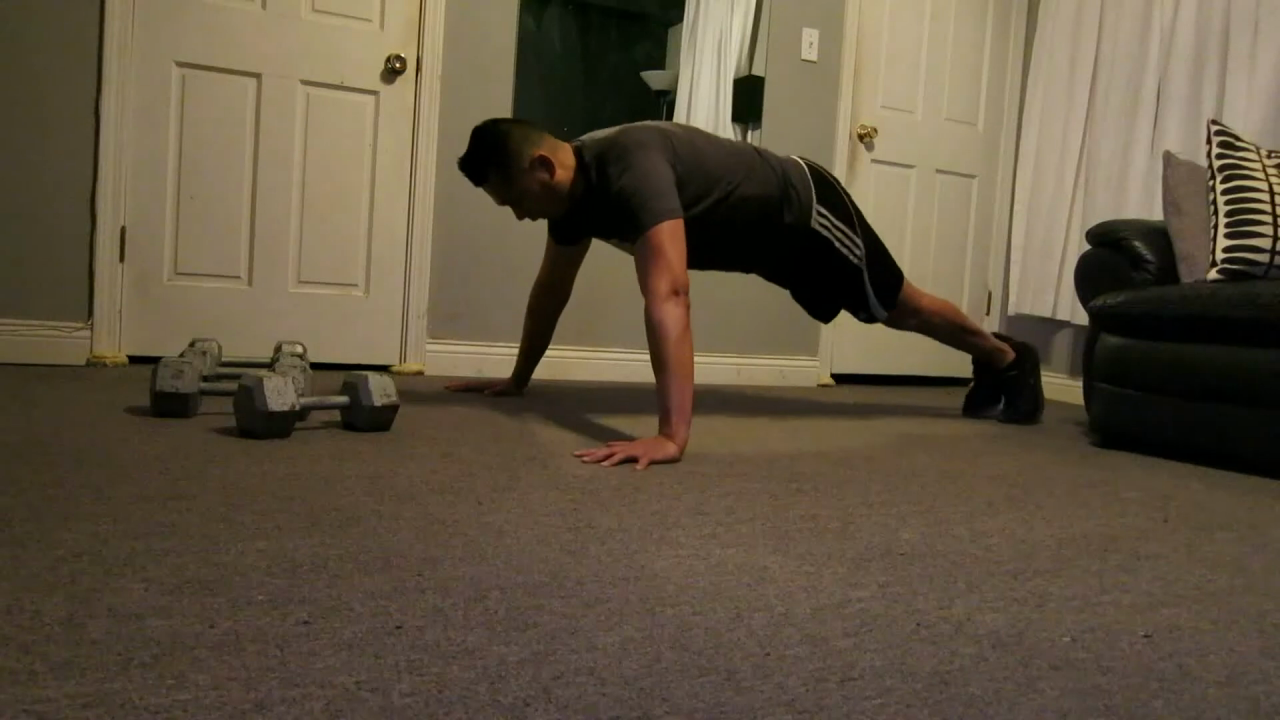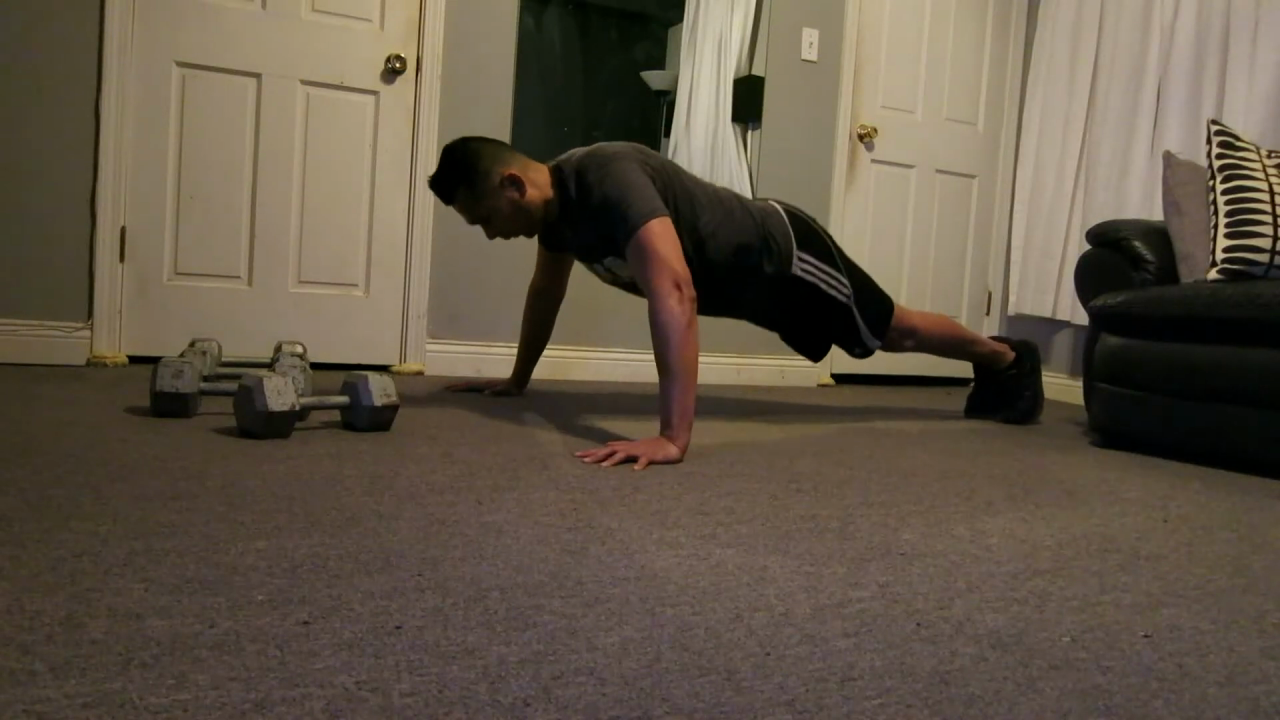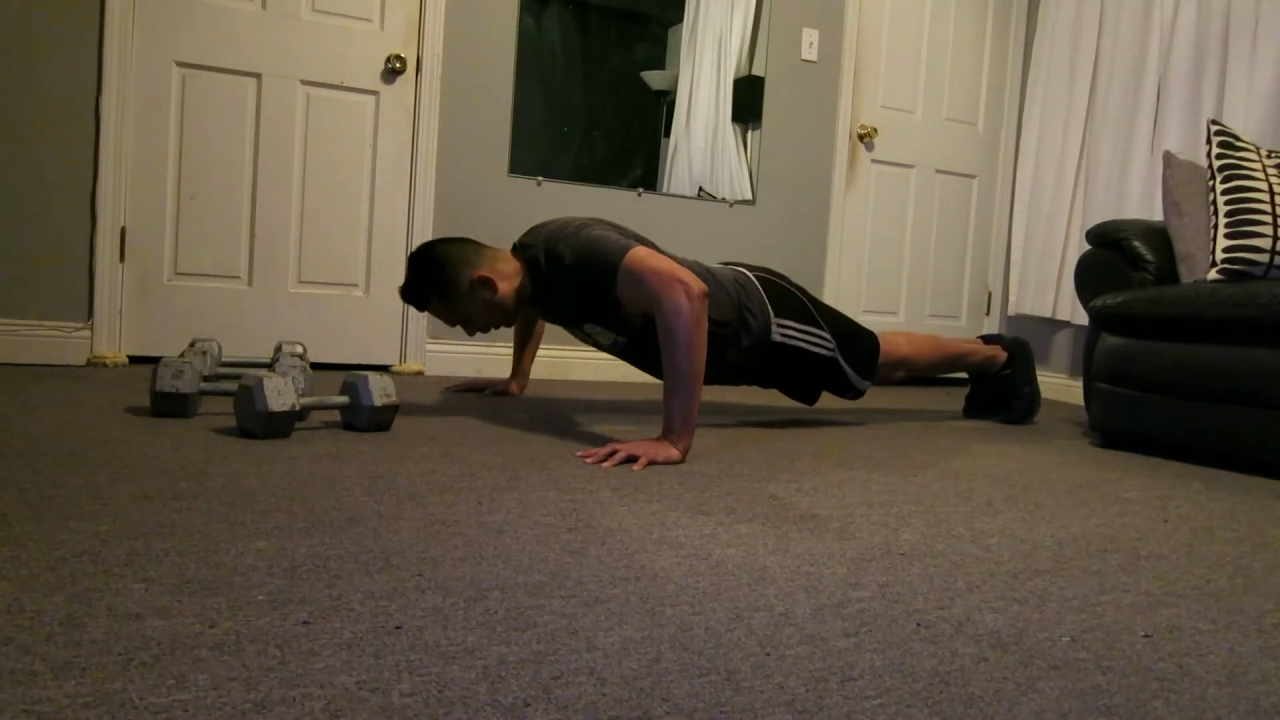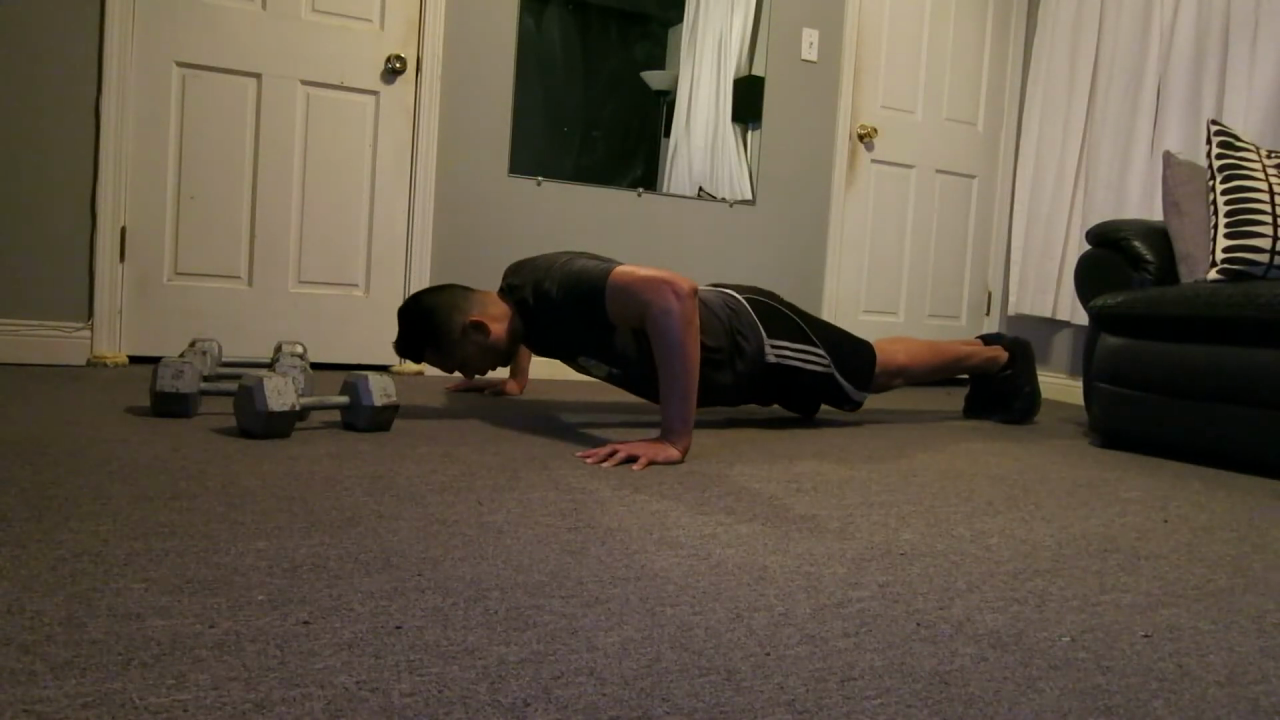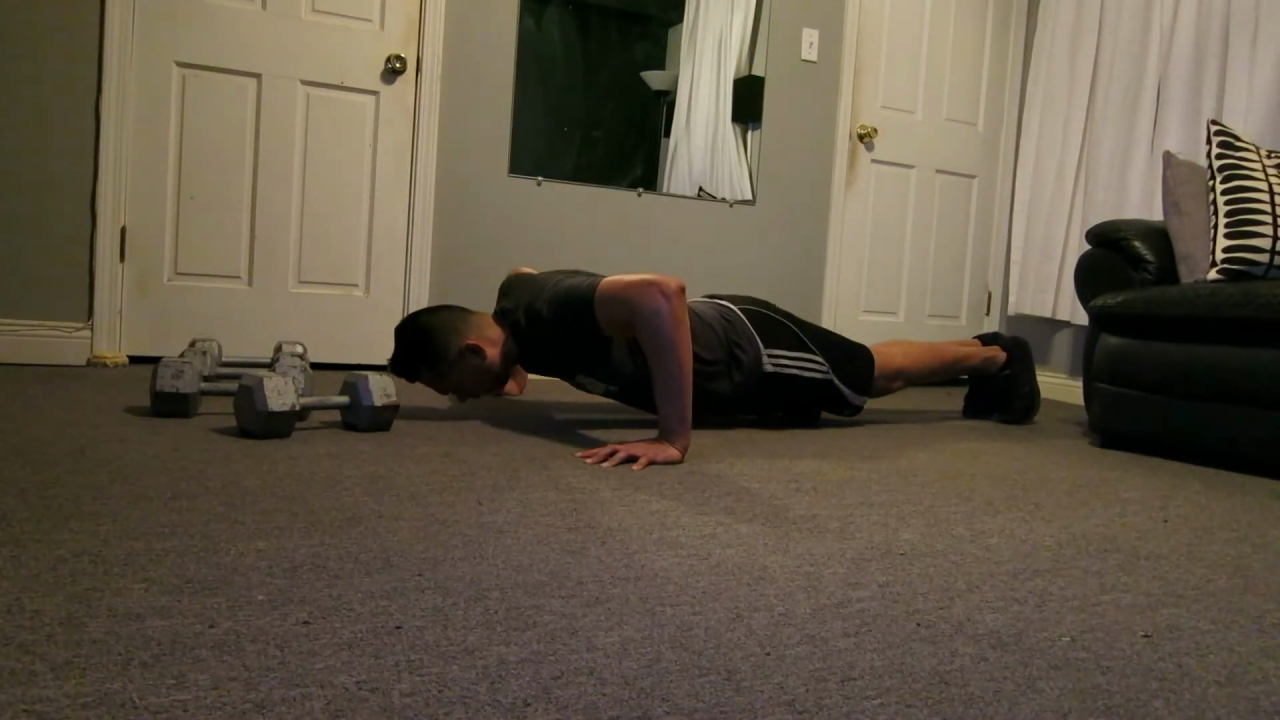
dt=1s
person 1, frame 1
left shoulder: (630, 167)
right shoulder: (573, 188)
left elbow: (668, 297)
right elbow: (551, 288)
left wrist: (671, 435)
right wrist: (518, 378)
left hip: (803, 209)
right hip: (768, 236)
left knee: (899, 307)
right knee: (886, 314)
left ankle: (1009, 359)
right ankle: (988, 362)
person 1, frame 2
left shoulder: (606, 181)
right shoulder: (555, 200)
left elbow: (675, 293)
right elbow: (546, 289)
left wrist: (674, 437)
right wrist: (517, 379)
left hip: (780, 254)
right hip: (749, 273)
left knee: (895, 332)
right knee: (888, 337)
left ankle: (1008, 360)
right ankle: (996, 364)
person 1, frame 3
left shoulder: (575, 255)
right shoulder: (528, 258)
left elbow: (686, 296)
left wrist: (675, 439)
right wrist: (517, 377)
left hip: (759, 317)
right hip: (733, 311)
left knee: (883, 361)
right knee: (880, 364)
left ankle: (1001, 358)
right ankle: (990, 357)
person 1, frame 4
left shoulder: (561, 291)
right shoulder: (516, 288)
left elbow: (674, 294)
left wrist: (675, 439)
right wrist: (515, 378)
left hip: (751, 337)
right hip: (726, 330)
left knee: (876, 371)
right knee: (873, 370)
left ankle: (1003, 357)
right ankle: (984, 348)
person 1, frame 5
left shoulder: (552, 315)
right shoulder: (512, 305)
left elbow: (662, 291)
right elbow: (521, 269)
left wrist: (674, 439)
right wrist: (515, 380)
left hip: (749, 349)
right hip: (720, 333)
left knee: (881, 373)
right knee: (874, 375)
left ankle: (1001, 356)
right ankle: (985, 352)
